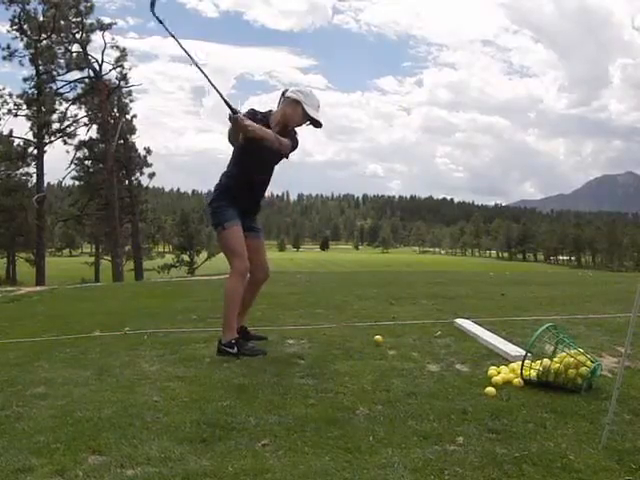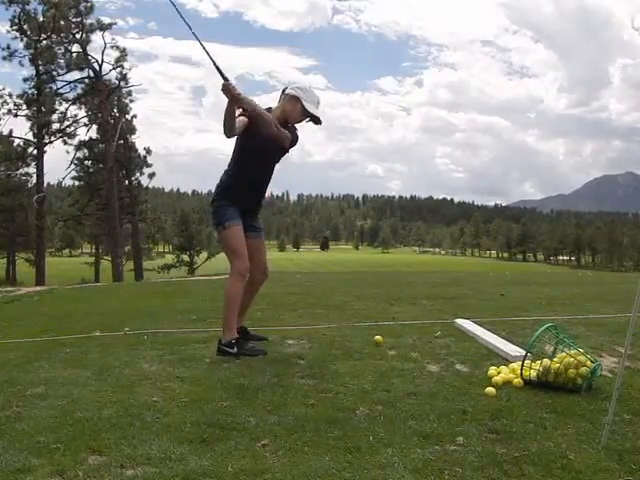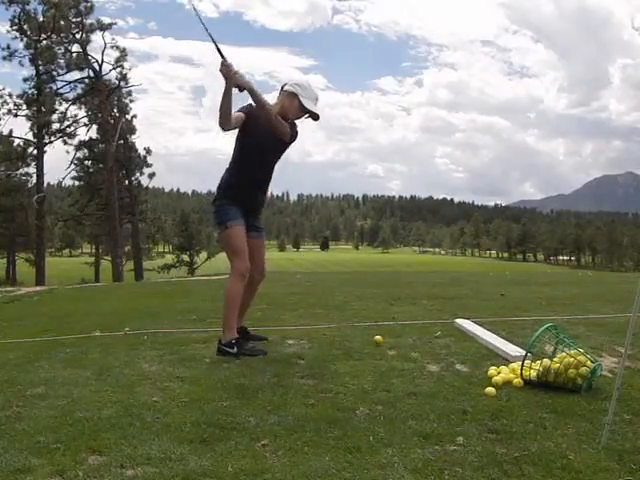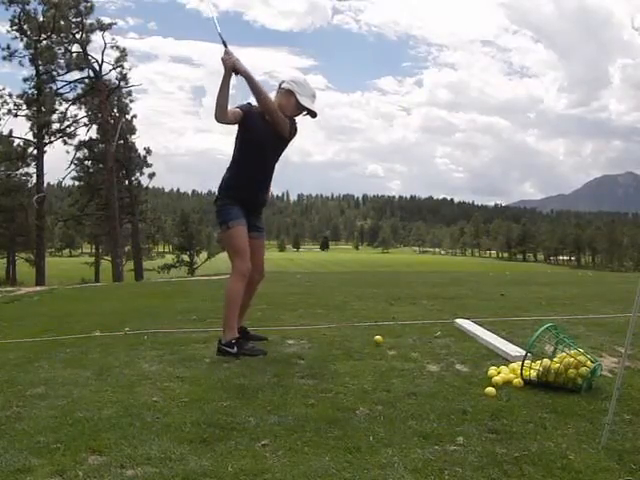
dt=0.2s
person 1, frame 1
left shoulder: (290, 139)
right shoulder: (254, 115)
left elbow: (274, 141)
right elbow: (234, 138)
left wrist: (252, 129)
right wrist: (236, 126)
left hip: (249, 209)
right hip: (226, 202)
left knee: (260, 272)
right knee: (240, 267)
left ankle: (238, 327)
right ankle: (228, 340)
person 1, frame 2
left shoulder: (290, 136)
right shoulder: (249, 115)
left elbow: (272, 130)
right elbow: (230, 131)
left wrist: (248, 104)
right wrist: (233, 102)
left hip: (250, 209)
right hip: (227, 202)
left knee: (260, 272)
right knee: (241, 268)
left ankle: (237, 327)
right ankle: (228, 340)
person 1, frame 3
left shoulder: (289, 132)
right shoulder: (250, 112)
left elbow: (272, 120)
right elbow: (226, 123)
left wrist: (248, 86)
right wrist: (229, 85)
left hip: (253, 208)
right hip: (229, 201)
left knee: (257, 272)
right knee: (241, 268)
left ankle: (237, 327)
right ankle: (228, 340)
person 1, frame 4
left shoulder: (289, 129)
right shoulder: (249, 112)
left elbow: (271, 112)
right elbow: (221, 116)
left wrist: (246, 73)
right wrist: (227, 75)
left hip: (254, 207)
right hip: (231, 202)
left knee: (256, 272)
right knee: (242, 268)
left ankle: (237, 327)
right ankle: (228, 340)
